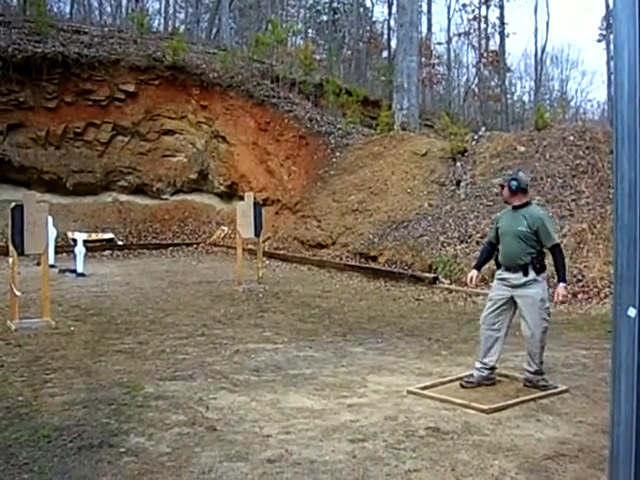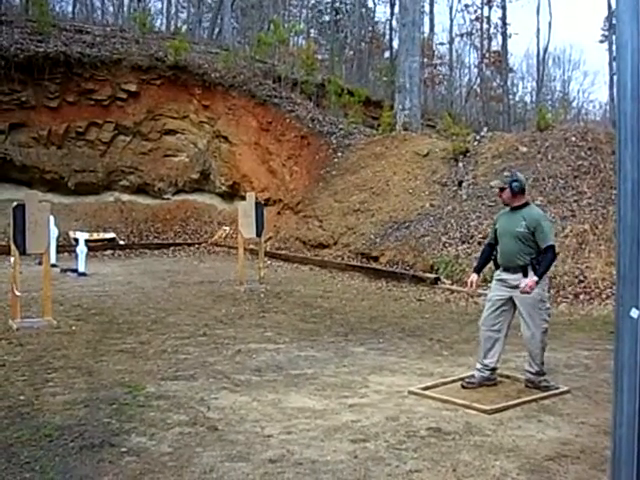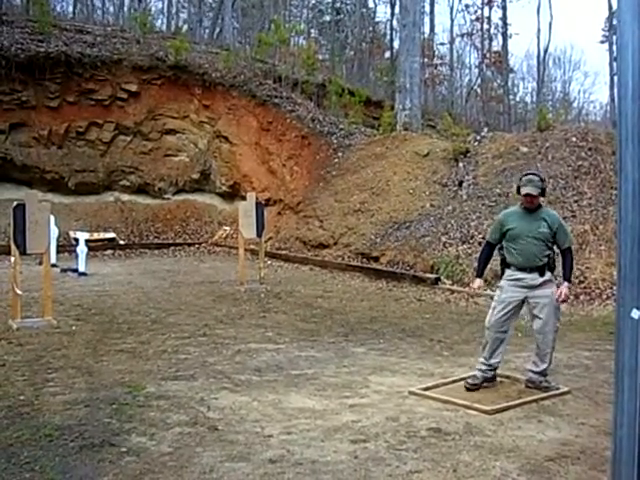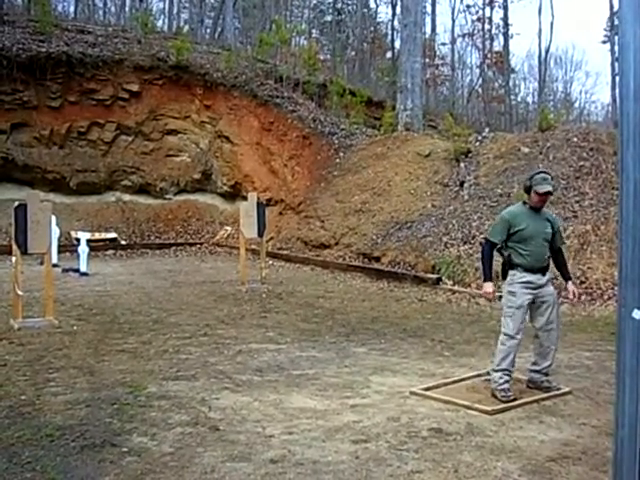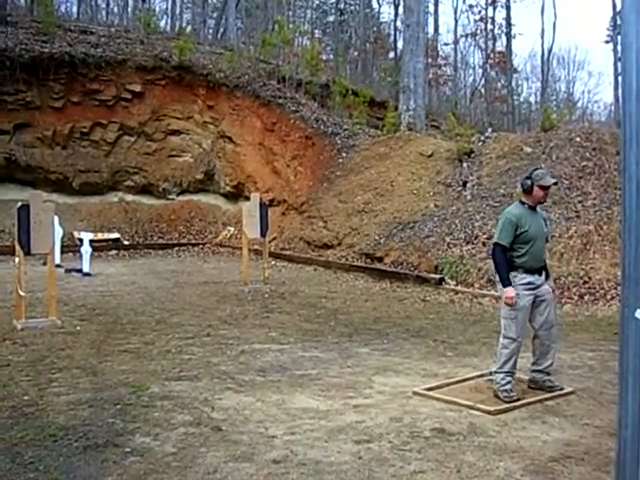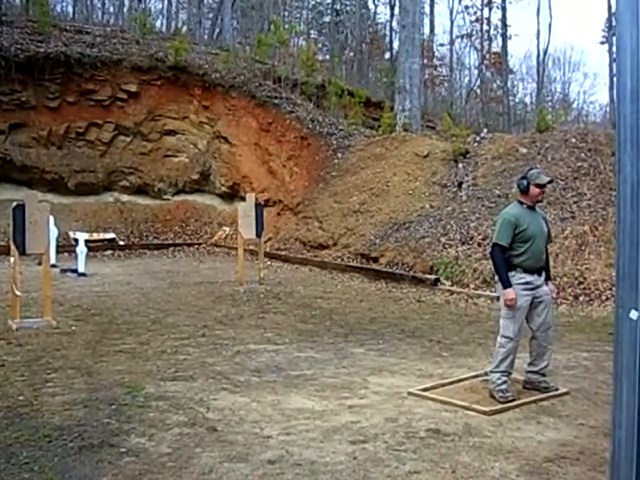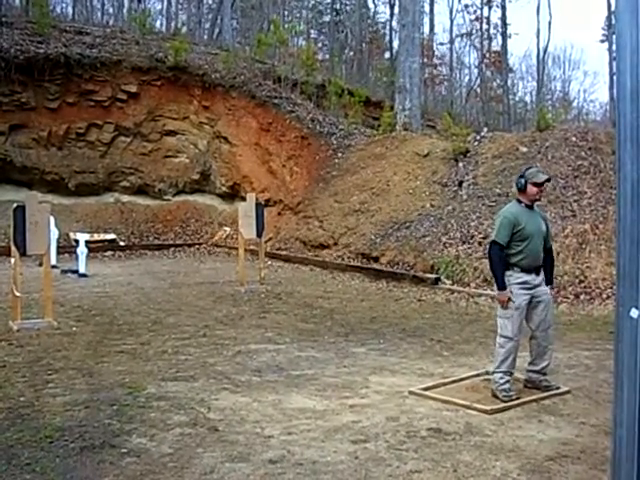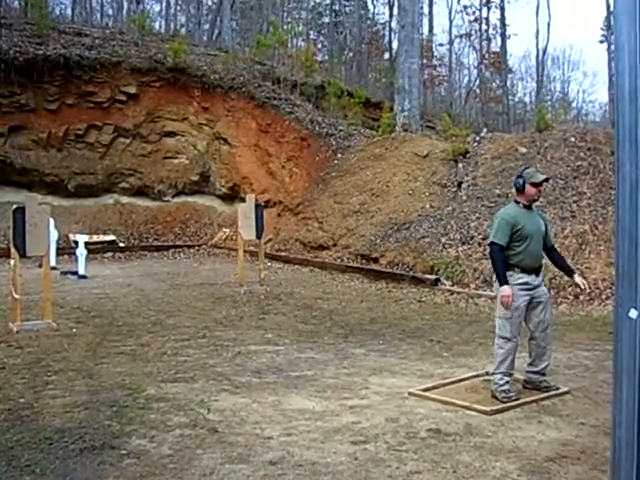
dt=0.3s
person 1, frame 1
left shoulder: (538, 216)
right shoulder: (502, 216)
left elbow: (556, 250)
right elbow: (491, 244)
left wrist: (561, 282)
right wrist: (476, 267)
left hip: (530, 280)
right hip: (503, 278)
left knee: (535, 331)
right knee: (490, 324)
left ankle: (534, 375)
right ankle: (484, 371)
person 1, frame 2
left shoulder: (536, 217)
right shoulder: (501, 217)
left elbow: (550, 252)
right elbow: (491, 245)
left wrist: (536, 278)
right wrist: (476, 271)
left hip: (527, 279)
right hip: (502, 278)
left knee: (535, 331)
right knee: (490, 325)
left ankle: (535, 375)
right ankle: (485, 372)
person 1, frame 3
left shoulder: (552, 219)
right shoulder: (507, 216)
left elbow: (566, 251)
right elbow: (489, 246)
left wrist: (566, 282)
right wrist: (479, 275)
left hip: (543, 281)
right hip: (513, 279)
left knee: (546, 332)
right knee: (495, 326)
left ankle: (536, 375)
right ankle: (485, 371)
person 1, frame 4
left shoulder: (550, 218)
right shoulder: (510, 215)
left elbow: (557, 251)
right elbow: (488, 246)
left wrist: (568, 280)
right wrist: (487, 280)
left hip: (544, 280)
right hip: (518, 280)
left knee: (548, 330)
right knee: (511, 333)
left ankle: (538, 376)
right ankle: (500, 381)
person 1, frame 5
left shoulder: (541, 216)
right shoulder: (512, 215)
right elbow: (498, 251)
left wrist: (548, 277)
right wrist: (507, 286)
left hip: (539, 280)
right hip: (517, 281)
left knee: (546, 330)
right knee: (512, 335)
left ankle: (539, 376)
right ankle: (502, 382)
person 1, frame 6
left shoulder: (541, 216)
right shoulder: (511, 215)
right elbow: (497, 252)
left wrist: (549, 280)
right wrist: (507, 286)
left hip: (539, 280)
right hip: (517, 280)
left knee: (543, 332)
right knee: (510, 334)
left ankle: (534, 376)
right ankle: (498, 382)
person 1, frame 7
left shoulder: (541, 216)
right shoulder: (509, 214)
left elbow: (548, 251)
right elbow: (494, 251)
left wrist: (550, 282)
right wrist: (501, 287)
left hip: (538, 280)
right hip: (515, 280)
left knee: (543, 331)
right knee: (509, 334)
left ankle: (536, 375)
right ankle: (500, 382)
person 1, frame 8
left shoulder: (539, 217)
right shoulder: (507, 215)
left elbow: (550, 249)
right elbow: (495, 251)
left wrist: (572, 274)
right wrist: (504, 284)
left hip: (536, 280)
right hip: (514, 281)
left knee: (541, 332)
right knee: (507, 335)
left ankle: (535, 376)
right ankle: (500, 383)
